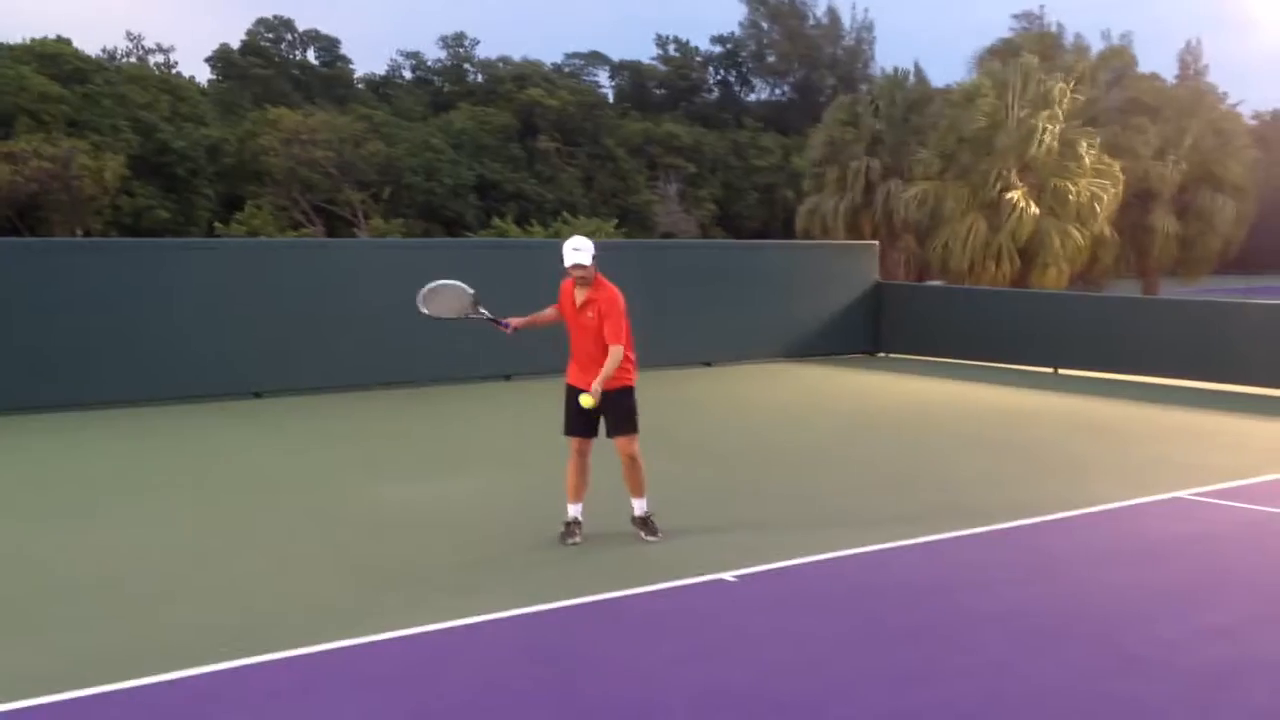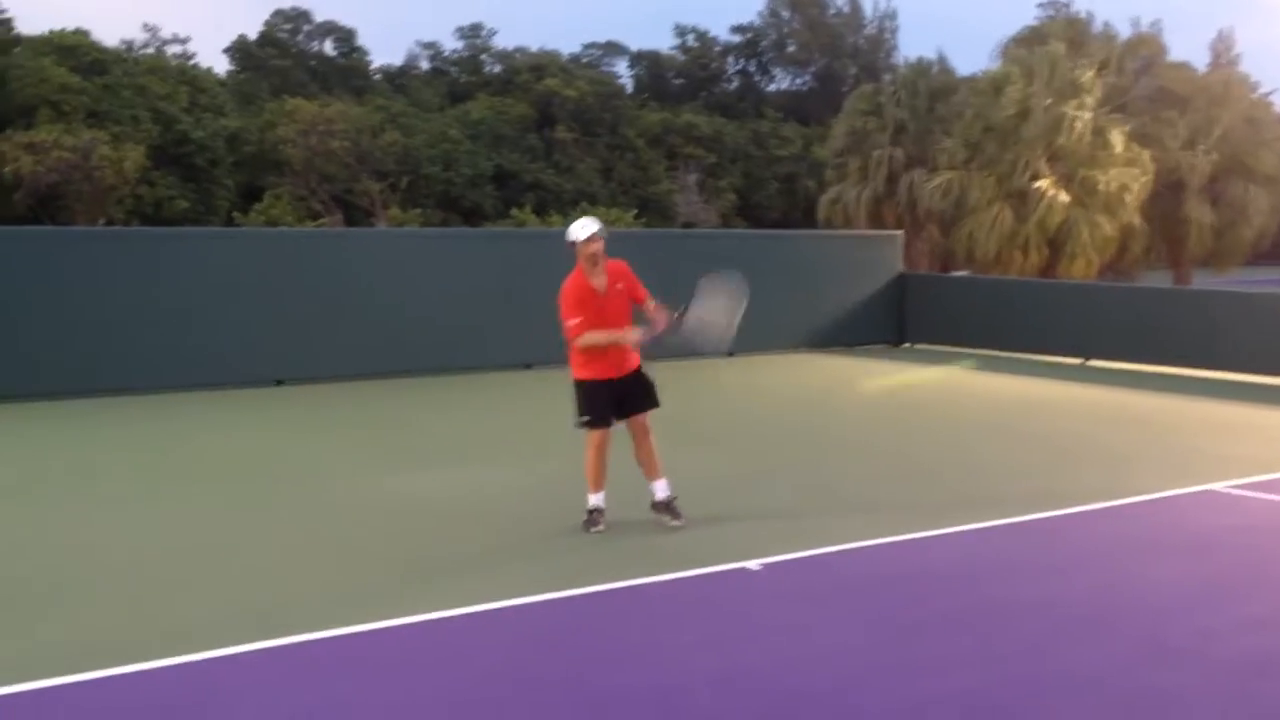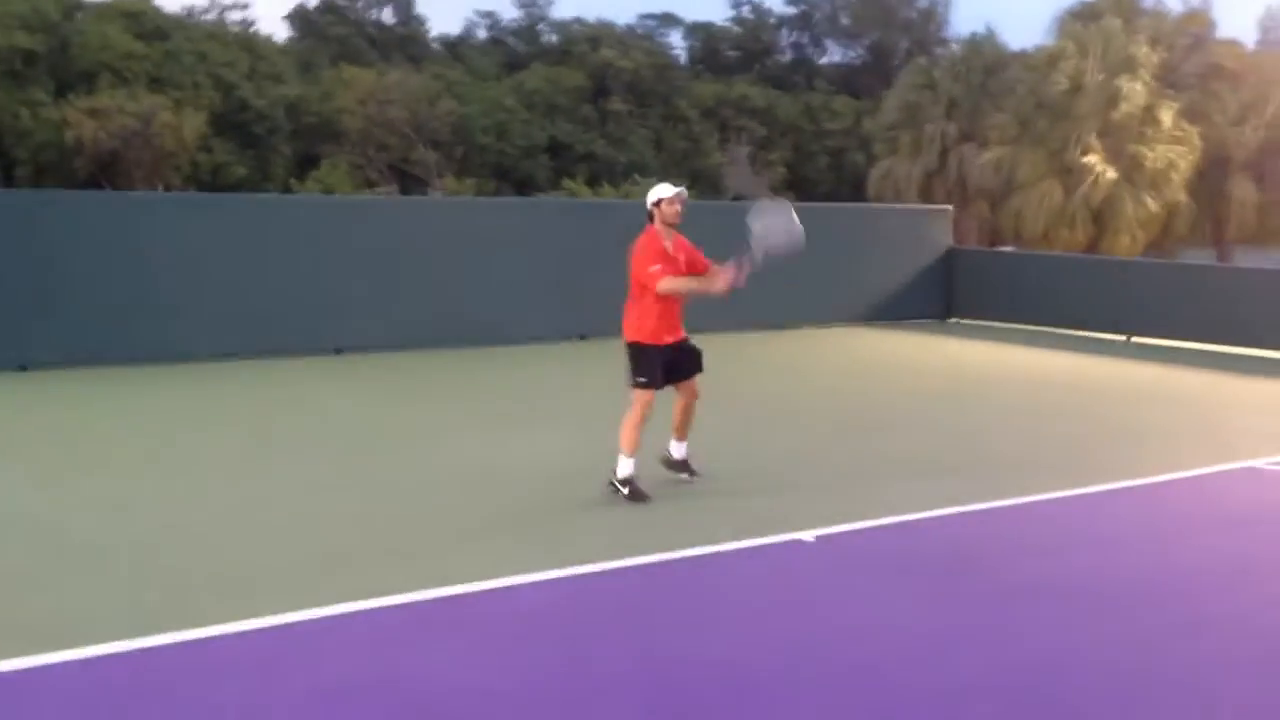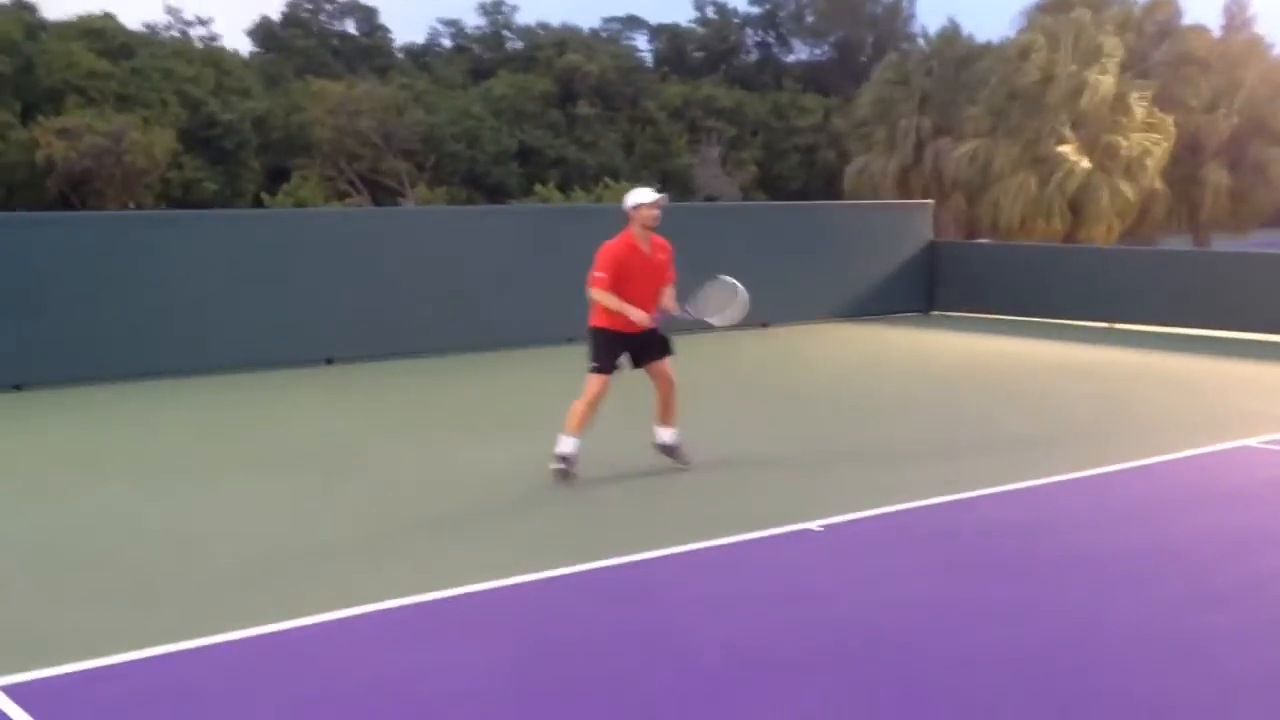
dt=0.5s
person 1, frame 1
left shoulder: (610, 297)
right shoulder: (566, 288)
left elbow: (619, 350)
left wrist: (601, 380)
right wrist: (526, 321)
left hip: (615, 384)
right hip: (578, 383)
left knee: (628, 451)
right knee: (578, 450)
left ankle: (641, 514)
right ankle: (573, 518)
person 1, frame 2
left shoulder: (620, 271)
right shoulder: (571, 288)
left elbow: (644, 302)
right elbow: (580, 338)
left wrist: (656, 313)
right wrist: (621, 336)
left hip: (628, 368)
right hip: (592, 376)
left knee: (641, 430)
right knee: (598, 440)
left ankle: (662, 498)
right ankle: (595, 507)
person 1, frame 3
left shoulder: (684, 245)
right shoulder: (645, 247)
left elbow: (705, 271)
right elbow: (663, 285)
left wrist: (723, 275)
right wrist: (709, 286)
left hip: (674, 335)
right hip: (644, 337)
left knee: (689, 394)
right knee: (642, 403)
left ankle: (675, 454)
right ankle: (623, 476)
person 1, frame 4
left shoulder: (662, 247)
right shoulder: (613, 250)
left elbow: (666, 284)
right elbow: (596, 292)
left wrist: (668, 300)
right wrist: (630, 311)
left hip: (644, 326)
right hip: (608, 326)
left knee: (666, 380)
right knee: (596, 389)
left ankle: (667, 440)
right ankle: (564, 452)
